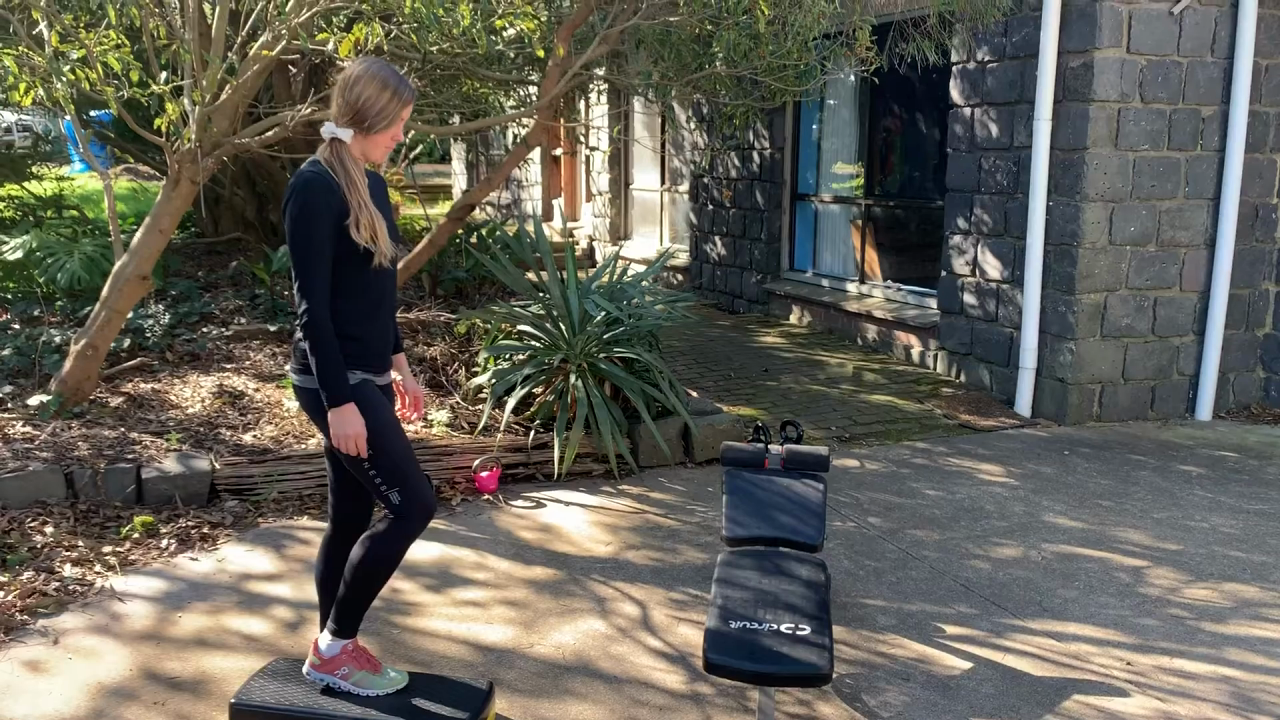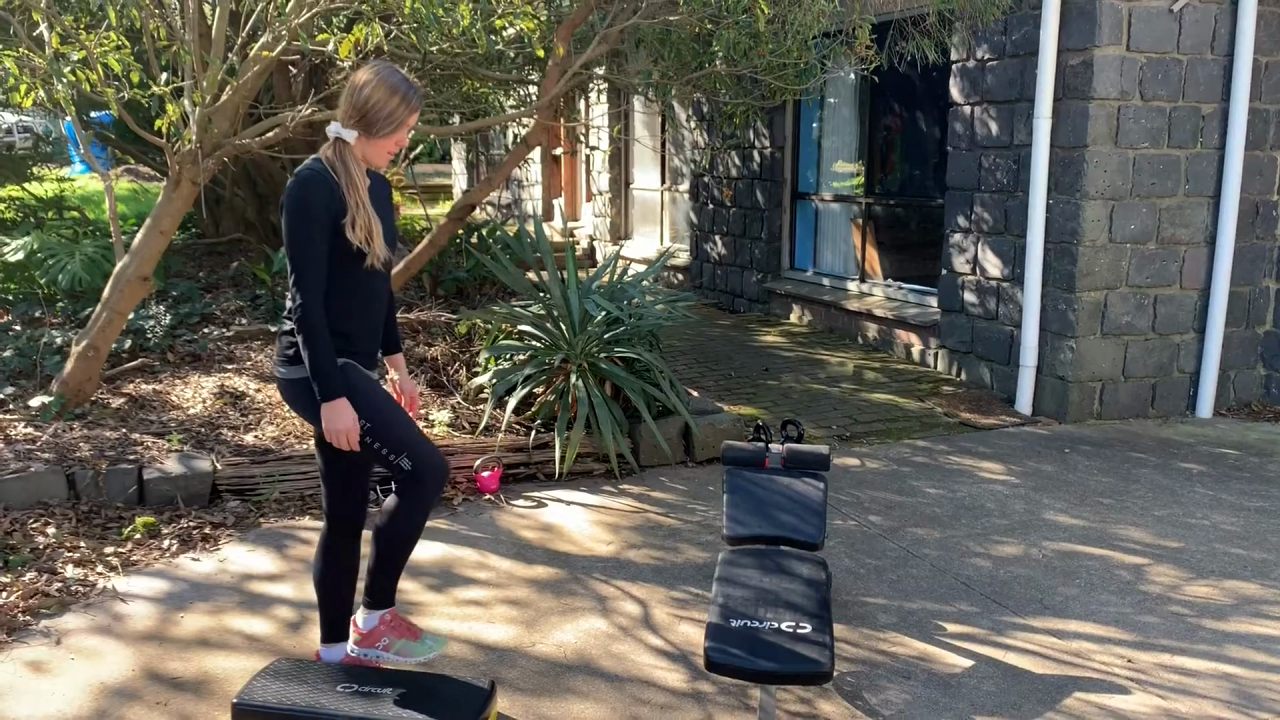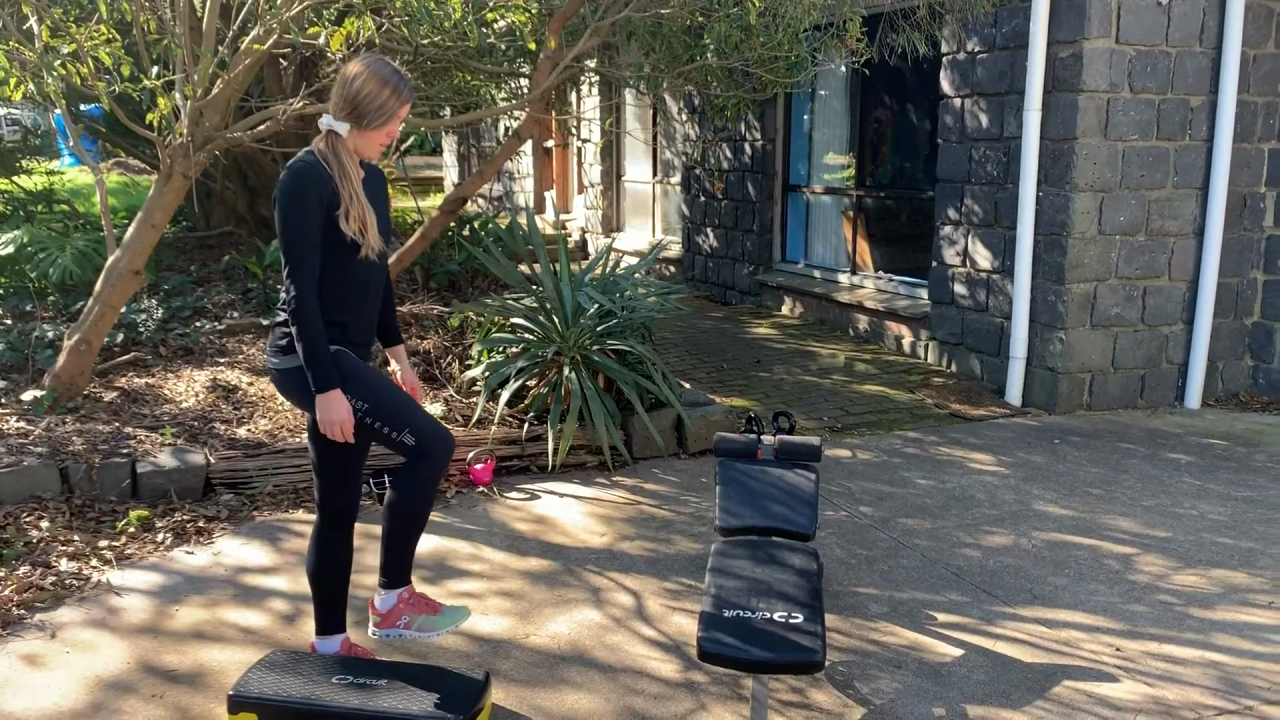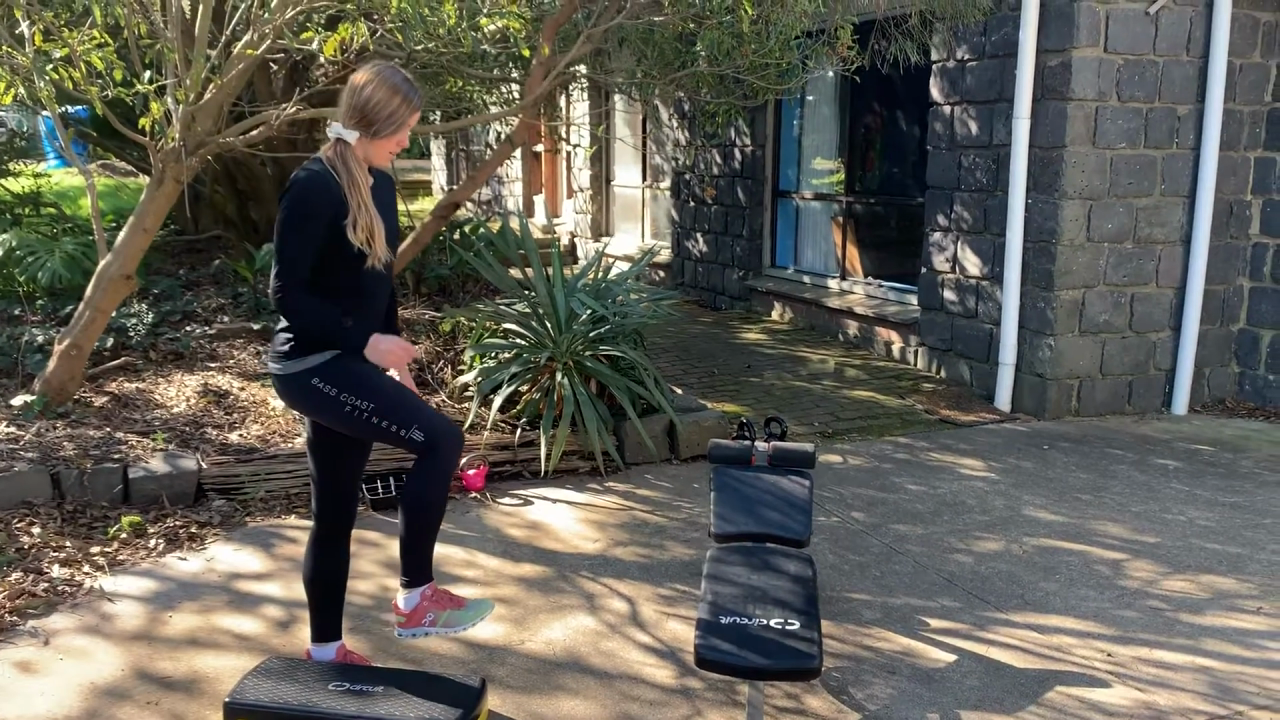
dt=0.5s
person 1, frame 1
left shoulder: (370, 184)
right shoulder: (315, 187)
right elbow: (313, 303)
left wrist: (398, 364)
right wrist: (339, 400)
left hip: (364, 374)
right hip: (334, 378)
left knee: (353, 516)
right knee: (411, 504)
left ankle: (334, 652)
right ankle: (334, 647)
person 1, frame 2
left shoulder: (375, 187)
right shoulder: (313, 185)
right elbow: (307, 299)
left wrist: (396, 363)
right wrist: (332, 395)
left hip: (354, 367)
right hip: (316, 369)
left knee: (346, 514)
right knee: (425, 469)
left ankle: (337, 648)
right ankle: (374, 618)
person 1, frame 3
left shoulder: (371, 179)
right shoulder: (306, 177)
right elbow: (301, 290)
left wrist: (396, 353)
right wrist: (325, 386)
left hip: (348, 357)
right hip: (310, 359)
left knee: (339, 504)
right knee: (431, 445)
left ankle: (331, 641)
right ankle: (393, 599)
person 1, frame 4
left shoulder: (379, 185)
right shoulder: (313, 186)
right elbow: (287, 294)
left wrist: (394, 359)
right wrist: (368, 344)
left hip: (343, 364)
right hip: (311, 365)
left knee: (336, 510)
right knee: (440, 439)
left ankle: (326, 648)
right ankle: (416, 596)
